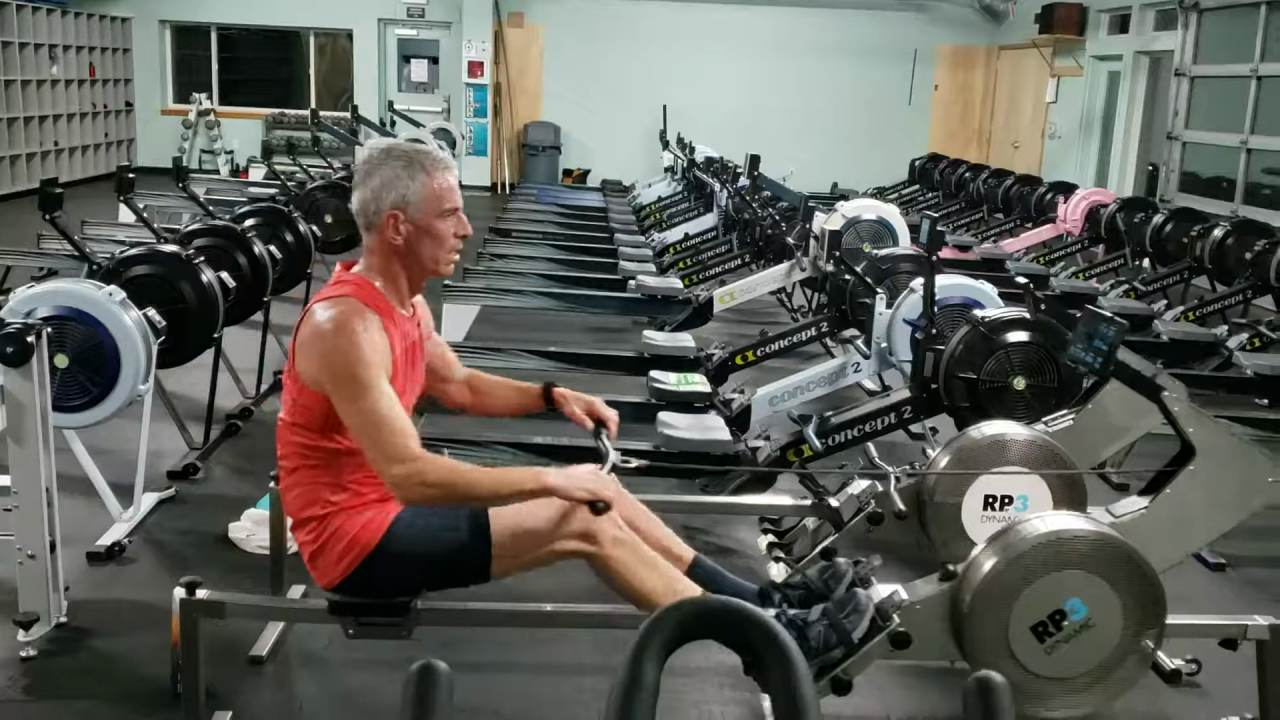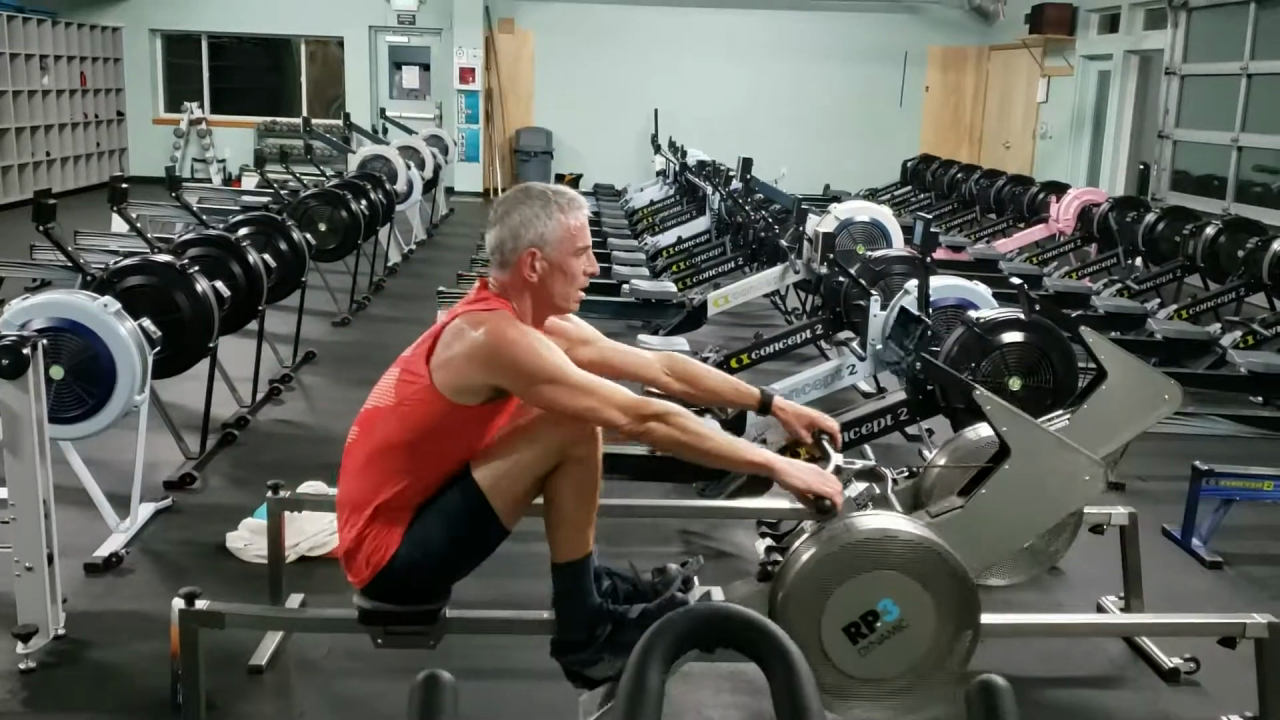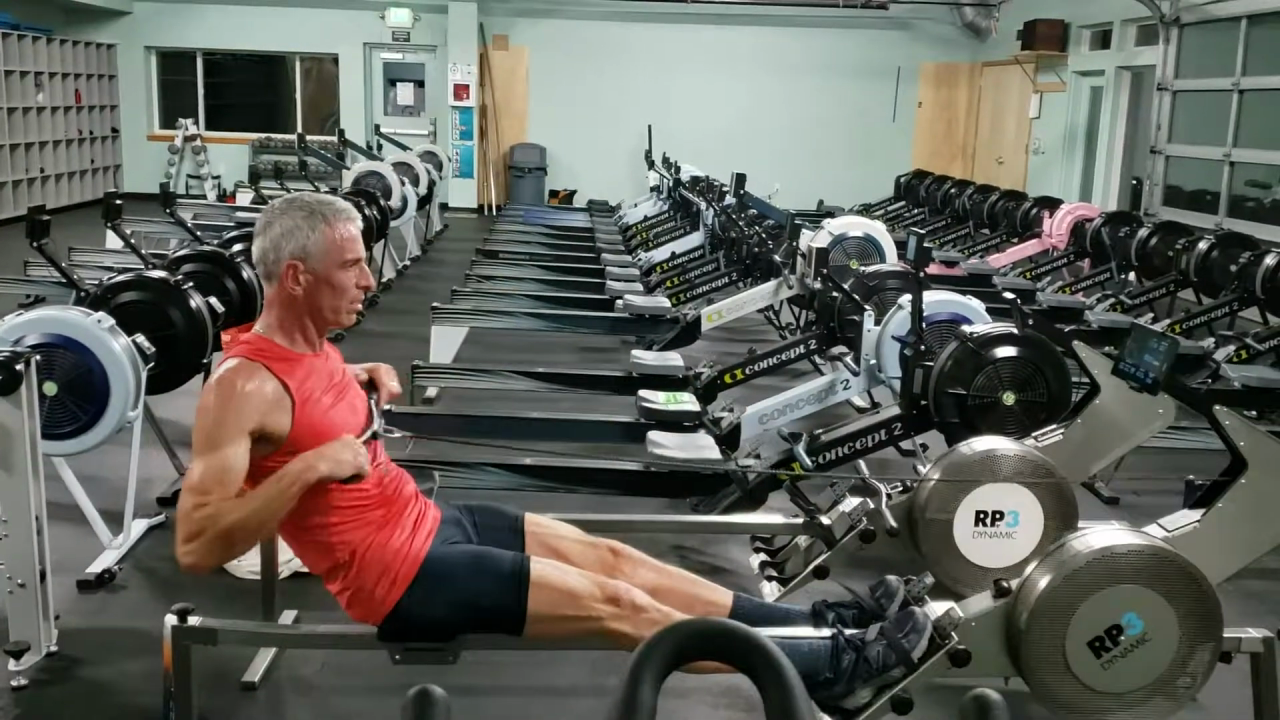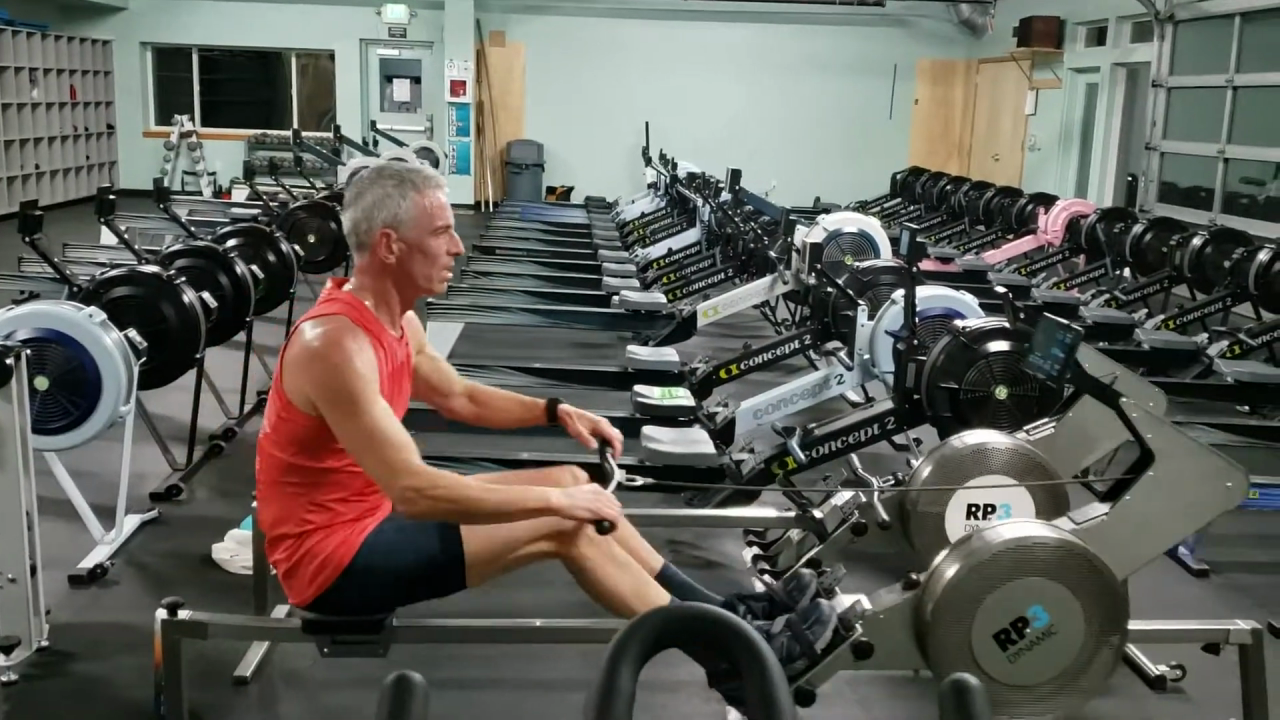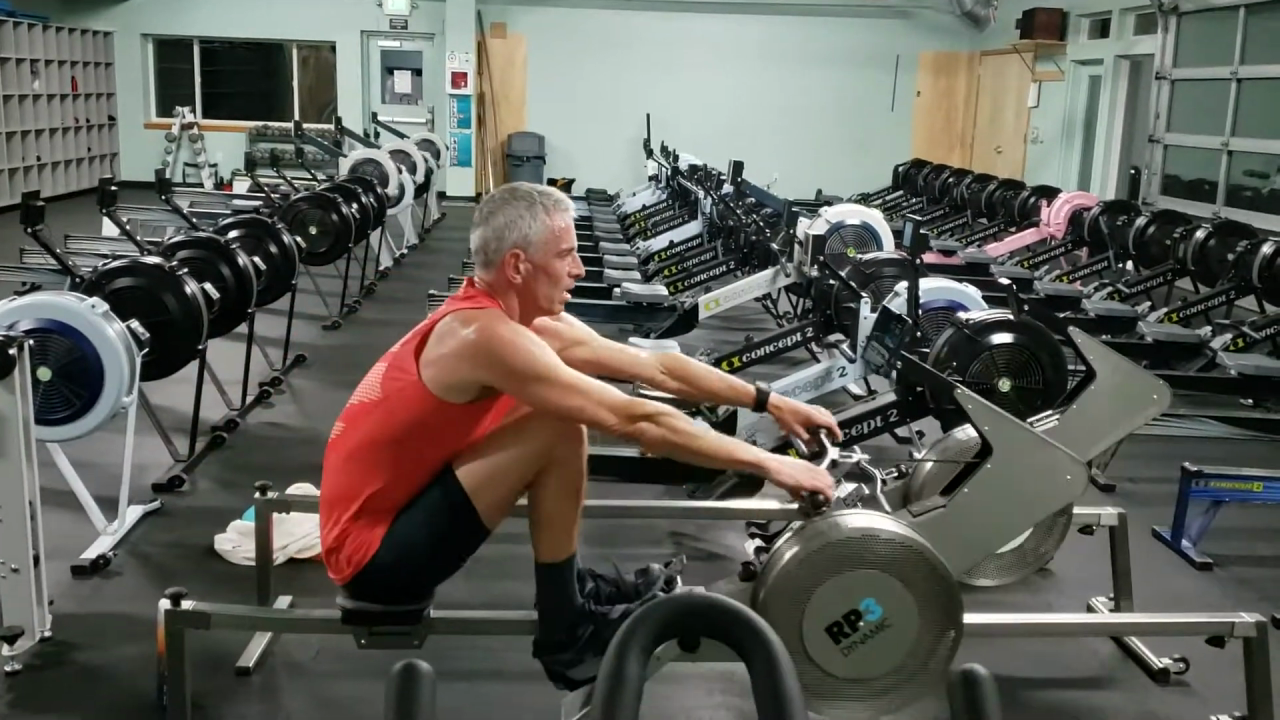
dt=1s
person 1, frame 1
left shoulder: (401, 302)
right shoulder: (346, 325)
left elbow: (462, 386)
right elbow: (411, 477)
left wrist: (552, 395)
right wrist: (550, 480)
left hip: (391, 506)
right hip: (355, 543)
left knee: (595, 495)
right knee: (583, 524)
left ankle: (756, 604)
person 1, frame 2
left shoulder: (535, 319)
right shoulder: (497, 339)
left elbow: (662, 370)
right elbow: (646, 420)
left wrist: (775, 405)
right wrist: (777, 466)
left hip: (417, 503)
right hip: (393, 553)
left knee: (580, 412)
right knee: (576, 425)
left ankle: (589, 588)
right ankle: (582, 634)
person 1, frame 3
left shoulder: (304, 341)
right shoulder: (241, 386)
right elbow: (196, 548)
left wrist: (356, 380)
right wrist: (308, 467)
left hip: (424, 524)
right hip: (398, 574)
left knee: (612, 560)
right knee: (613, 605)
left ankle: (818, 621)
right ankle: (834, 668)
person 1, frame 4
left shoulder: (391, 315)
right shoulder: (335, 343)
left elbow: (461, 398)
right elbow: (413, 494)
left wrist: (558, 412)
right wrist: (559, 503)
left hip: (368, 521)
right hip: (335, 563)
left knee: (569, 487)
right knee: (562, 521)
left ankle: (724, 615)
person 1, frame 5
left shoulder: (530, 319)
right shoulder: (488, 336)
left elbow: (658, 368)
right elbow: (637, 419)
left wrist: (773, 401)
right wrist: (768, 463)
left hip: (407, 498)
right hip: (373, 551)
left knee: (567, 412)
right knee: (563, 430)
left ankle: (576, 593)
right ankle: (567, 634)
